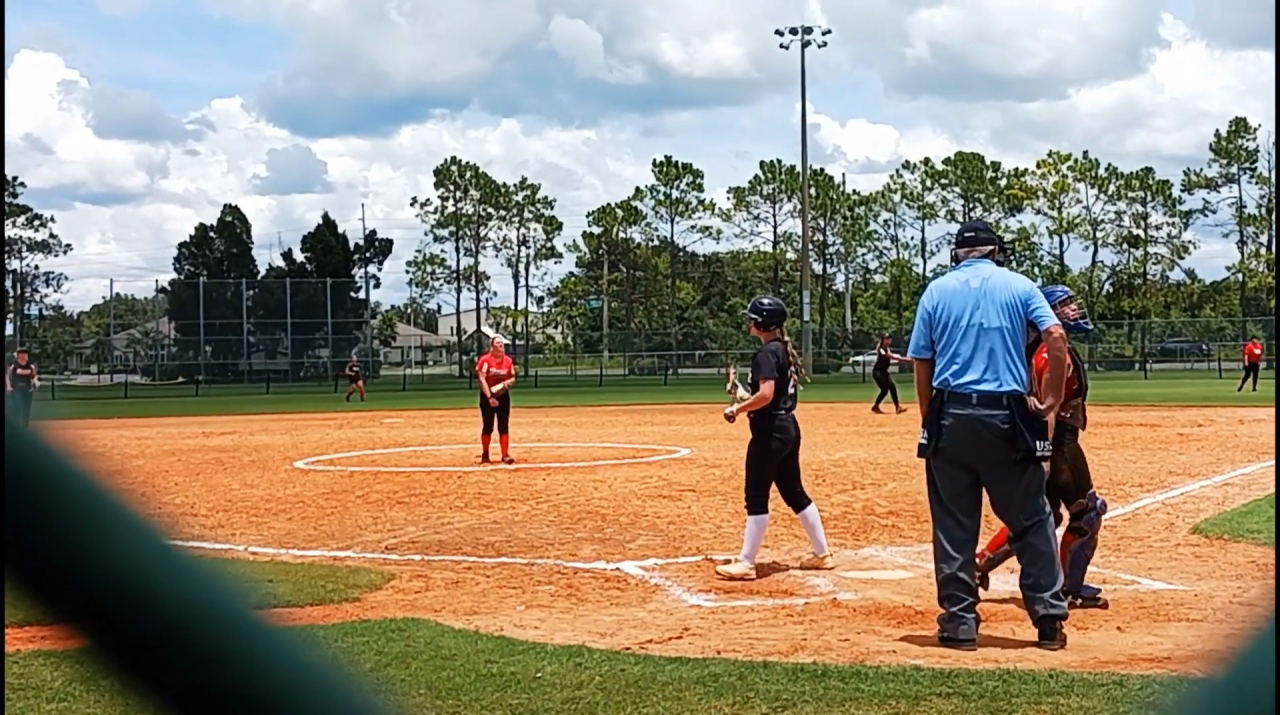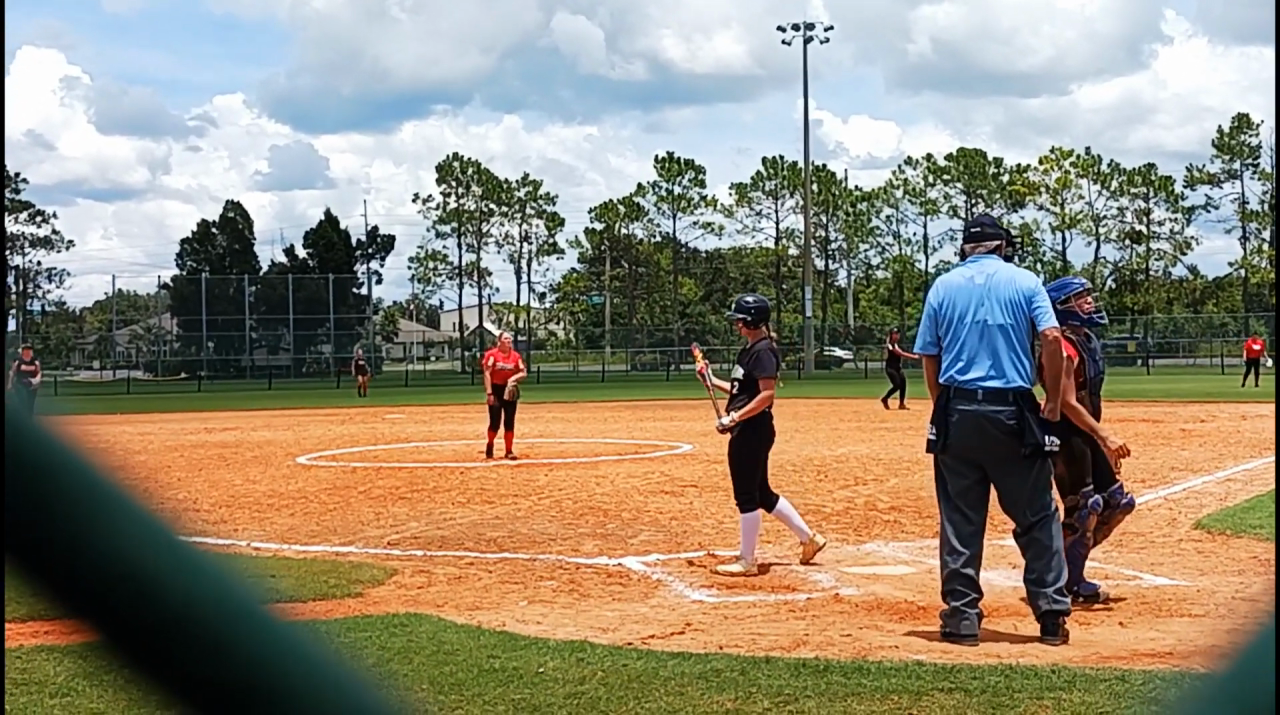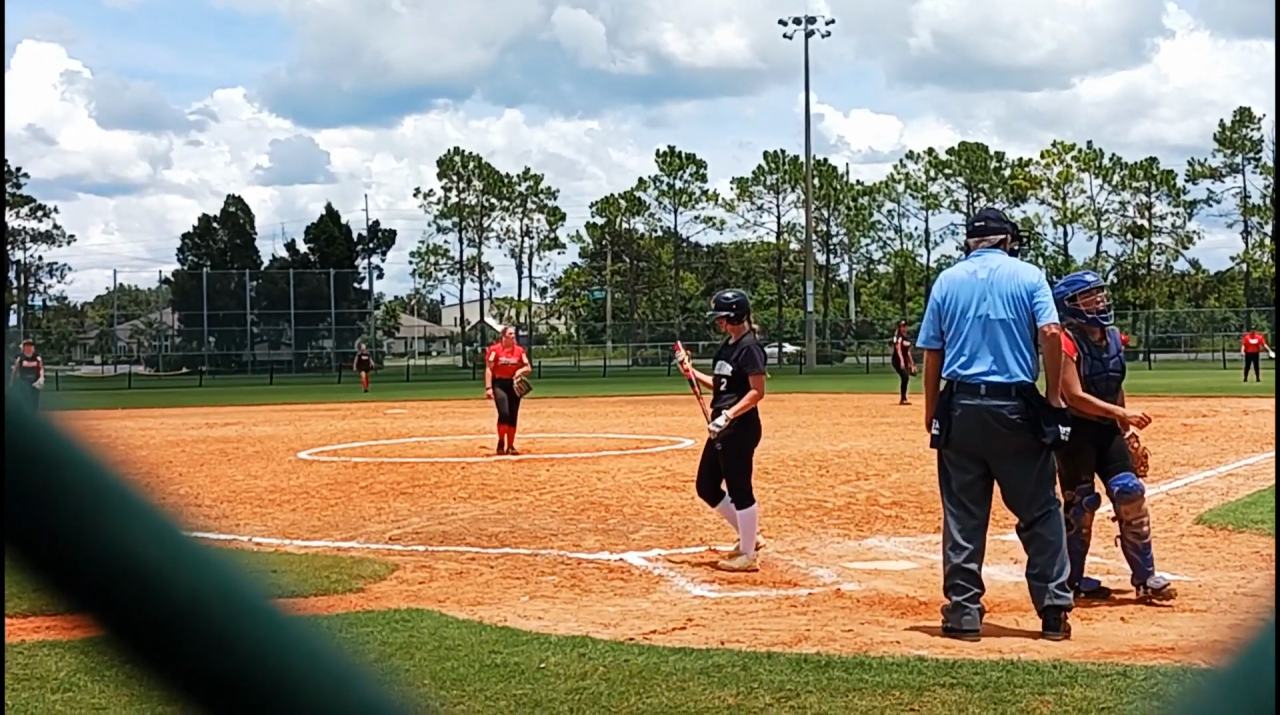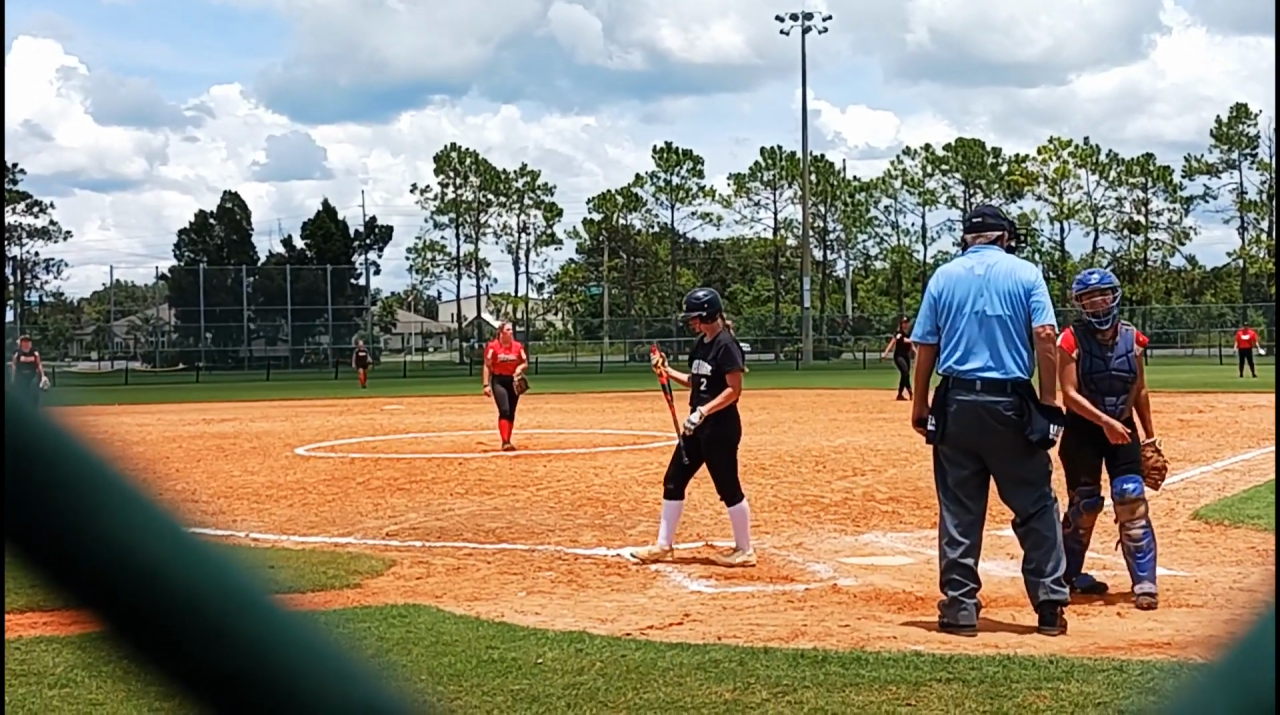
dt=0.2s
person 1, frame 1
left shoulder: (937, 290)
right shoulder: (1019, 284)
left elbow: (921, 360)
right elbow: (1055, 335)
left wrist: (928, 414)
right wrist: (1054, 395)
left hip: (951, 416)
right hip: (1008, 416)
left knee: (954, 525)
right knee: (1030, 521)
left ankle: (959, 622)
right ankle: (1049, 621)
person 1, frame 2
left shoulder: (943, 286)
right shoulder: (1024, 280)
left elbow: (929, 358)
right elbow: (1052, 337)
left wrist: (943, 410)
right wrist: (1053, 401)
left hip: (959, 411)
right hip: (1013, 412)
left knee: (960, 519)
right knee: (1036, 516)
left ankle: (962, 617)
right ankle: (1052, 617)
person 1, frame 3
left shoulder: (947, 280)
right shoulder: (1028, 275)
left elbow: (932, 352)
right elbow: (1051, 333)
left wrist: (932, 408)
right wrist: (1053, 394)
left hip: (961, 406)
right hip: (1017, 406)
left knee: (962, 515)
right knee: (1040, 511)
left ankle: (963, 612)
right ankle: (1054, 612)
person 1, frame 4
left shoulder: (944, 276)
right shoulder: (1025, 272)
left elbow: (926, 347)
right elbow: (1045, 335)
left wrist: (919, 403)
right wrist: (1048, 398)
left hip: (957, 403)
right hip: (1012, 402)
left knee: (959, 510)
right knee: (1035, 506)
left ankle: (960, 607)
right ankle: (1050, 606)
person 2, frame 1
left shoulder: (1047, 350)
left hip: (1056, 440)
right hip: (1058, 441)
right knee: (1087, 512)
left ankle: (978, 565)
right ankle: (1071, 589)
person 2, frame 2
left shoulder: (1088, 341)
right shoulder: (1062, 347)
right elbow: (1068, 403)
left wrist: (1103, 437)
right wrist: (1104, 436)
left hip: (1083, 433)
right hip: (1065, 435)
left knee: (1118, 502)
right knee: (1082, 509)
left ankle: (1066, 566)
right ankle: (1070, 585)
person 2, frame 3
left shoulder: (1113, 337)
right shoulder: (1066, 342)
left elbow: (1115, 389)
right elbow: (1074, 396)
left wrist: (1127, 429)
right wrist: (1122, 414)
left hip: (1108, 428)
right hip: (1075, 431)
left knee: (1129, 494)
right knee: (1080, 505)
left ankle: (1144, 577)
right ankle: (1073, 580)
person 2, frame 4
left shoulder: (1132, 338)
right shoulder: (1071, 340)
left elbow: (1140, 392)
right elbow: (1069, 395)
left wrist: (1150, 438)
right wrist: (1105, 421)
left hip: (1122, 431)
right hip: (1083, 430)
left knee: (1131, 499)
right knee: (1084, 505)
left ankle: (1144, 582)
right ankle: (1069, 575)
person 3, frame 1
left shoulder: (767, 353)
right shoulder: (782, 350)
left elbow: (765, 395)
left wrist: (737, 409)
right wrist: (742, 393)
left hip: (771, 432)
right hip: (786, 429)
left knee: (756, 497)
right knee: (794, 493)
left ankle: (746, 563)
right ankle: (822, 554)
person 3, frame 2
left shoulder: (762, 351)
right shoulder: (750, 349)
left elbow: (767, 395)
left wrist: (734, 417)
right wrist: (712, 380)
left hip: (752, 430)
right hip: (750, 430)
left knee: (746, 495)
right knee: (760, 492)
left ankle: (747, 561)
right ankle: (809, 537)
person 3, frame 3
left shoulder: (750, 347)
right shoulder: (727, 345)
left elbow: (757, 391)
left wrist: (728, 415)
right wrist: (691, 372)
left hip: (741, 427)
right hip: (723, 428)
left knee: (740, 489)
right knee: (706, 486)
left ankle: (748, 556)
right ankle: (748, 537)
person 3, frame 4
left shoulder: (726, 345)
right shoulder: (701, 344)
left elbow: (734, 389)
left wrist: (702, 412)
right wrist: (667, 372)
left hip: (721, 425)
right hip: (700, 426)
left knee: (728, 487)
right knee: (673, 482)
left ankle: (745, 551)
right ankle: (663, 546)
